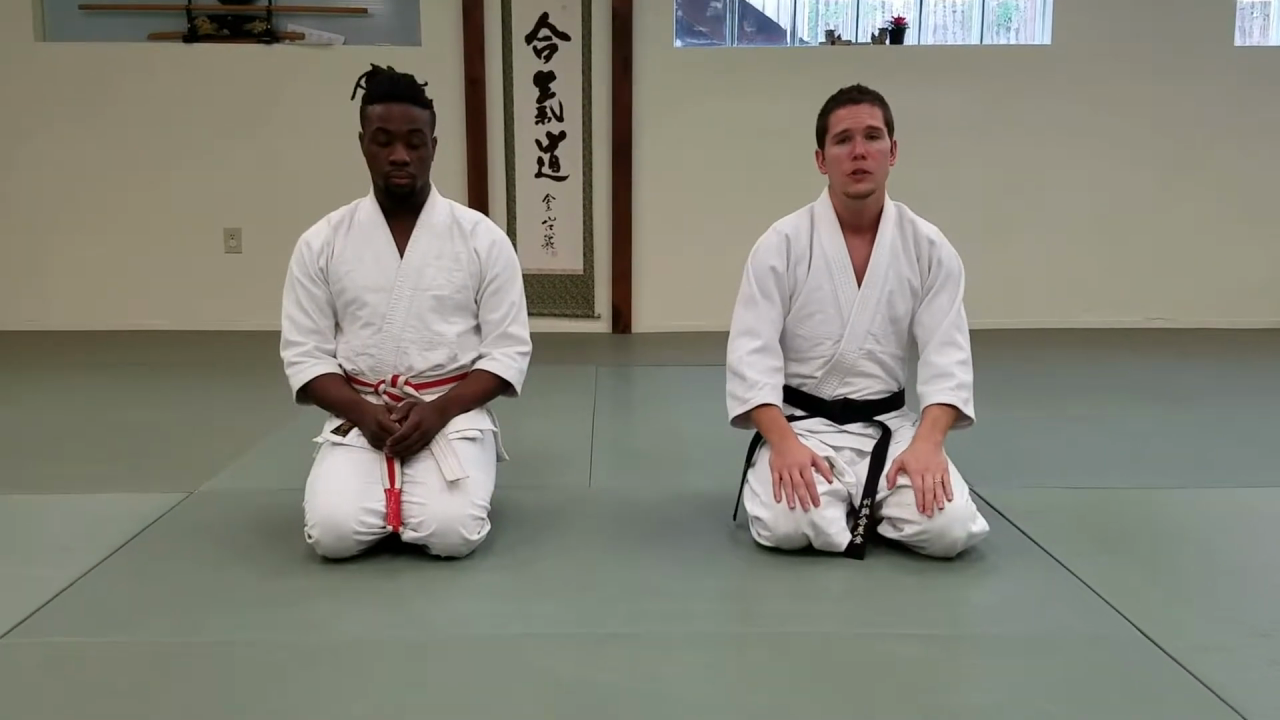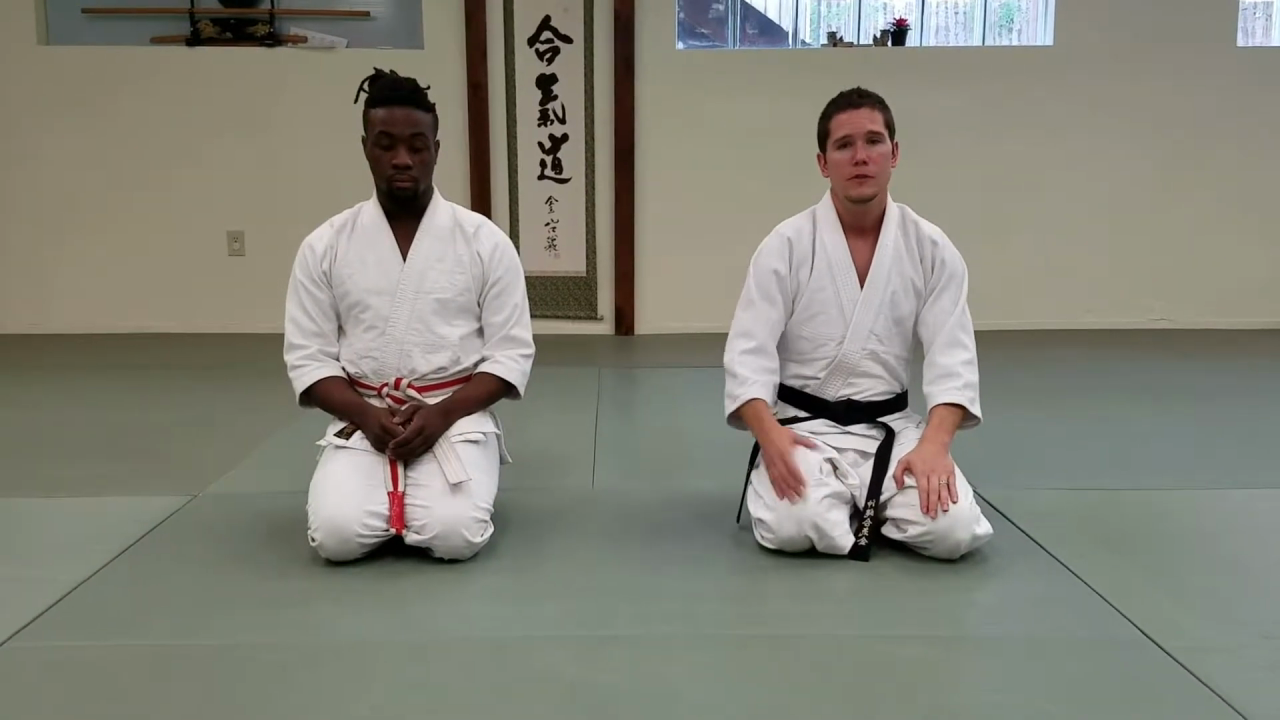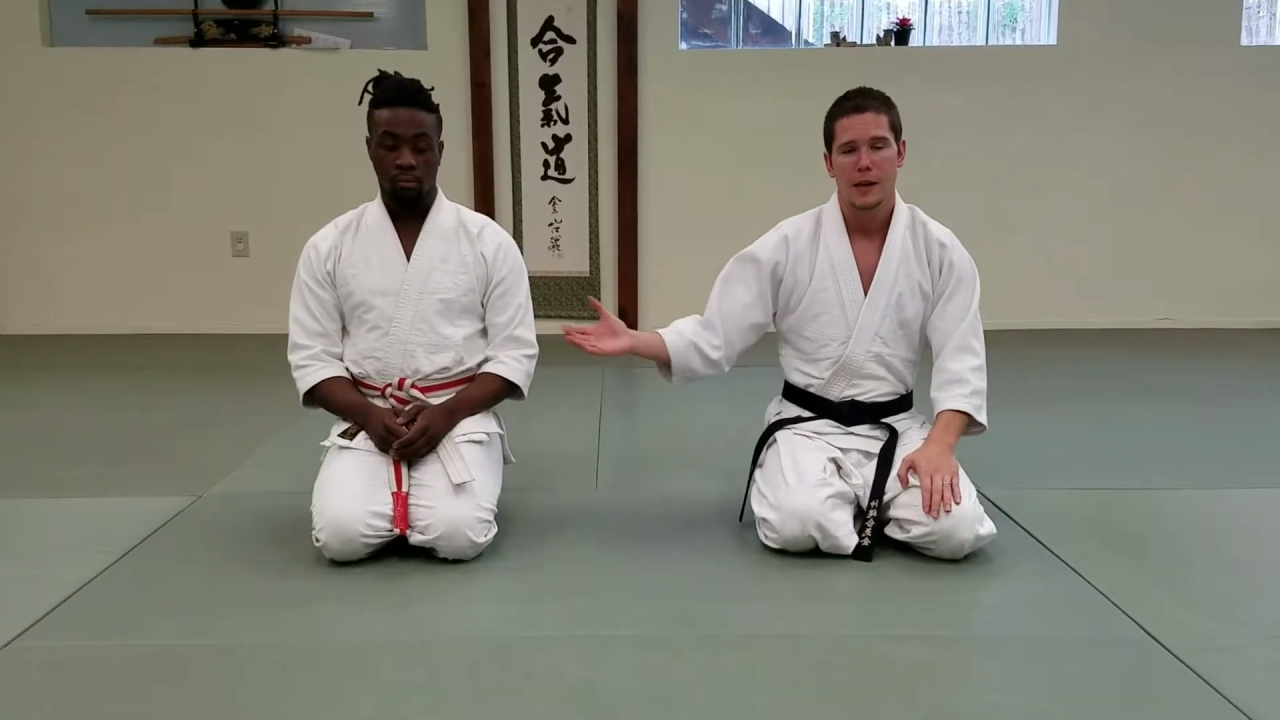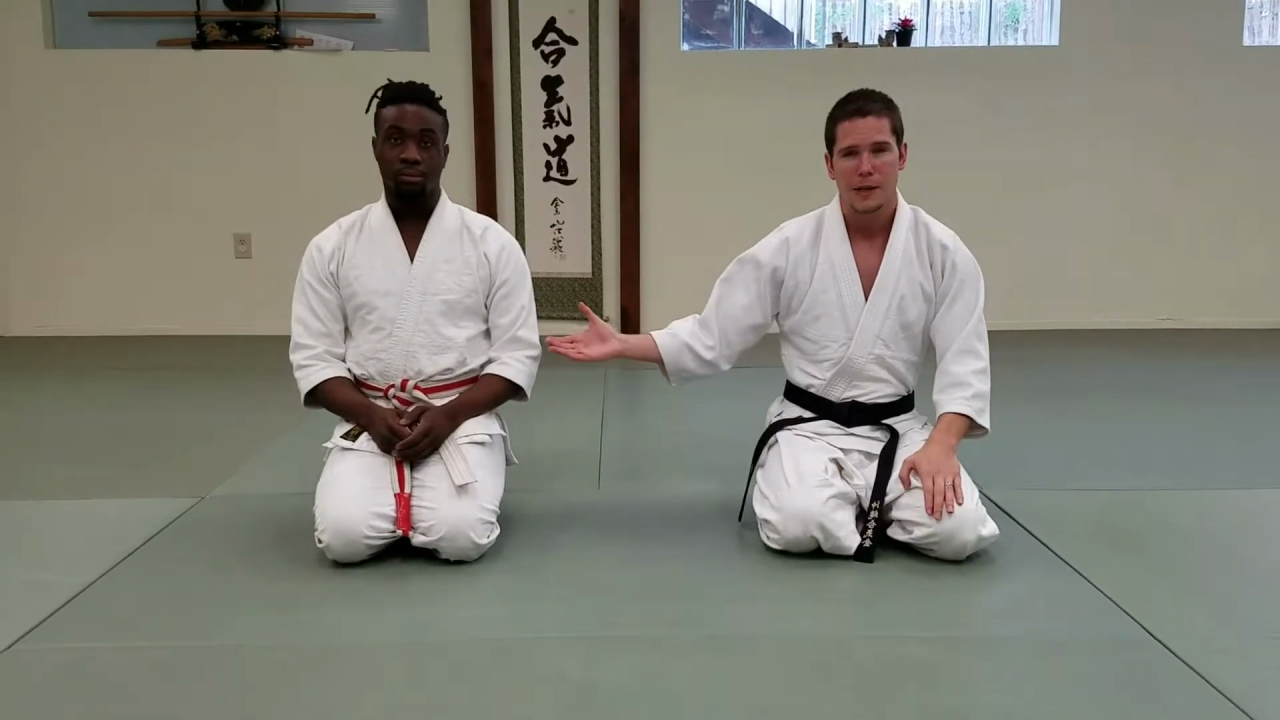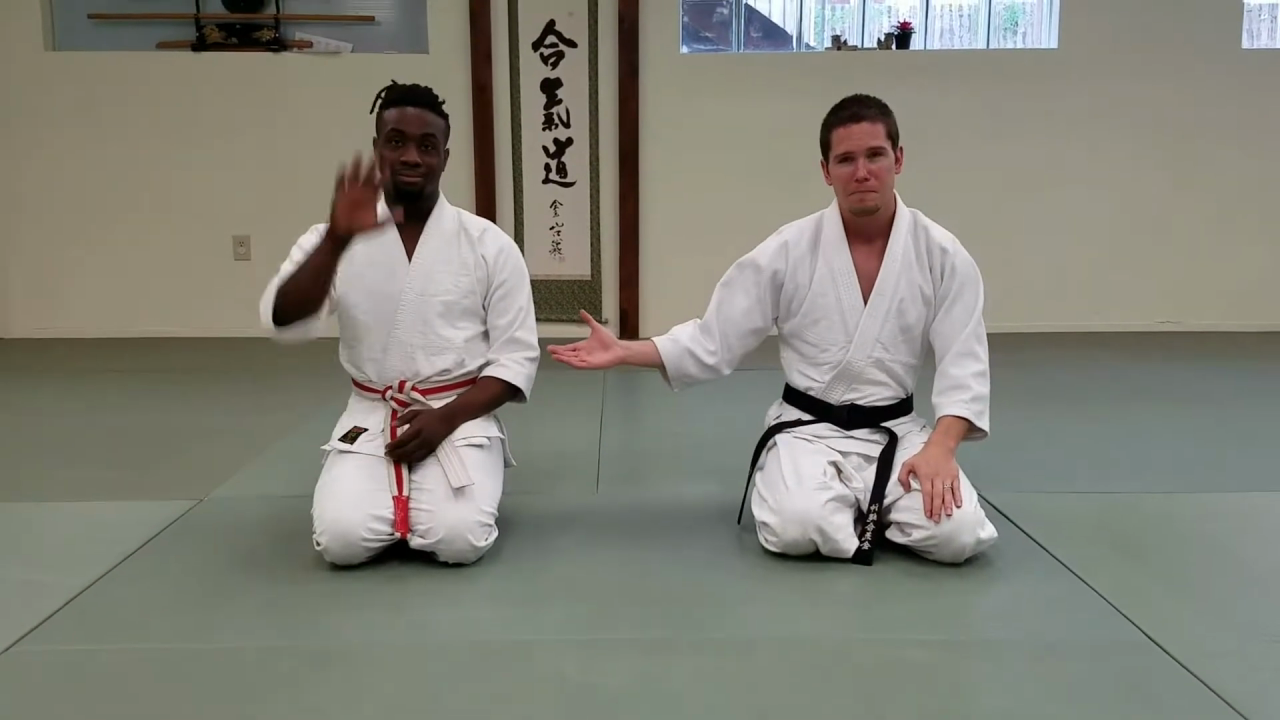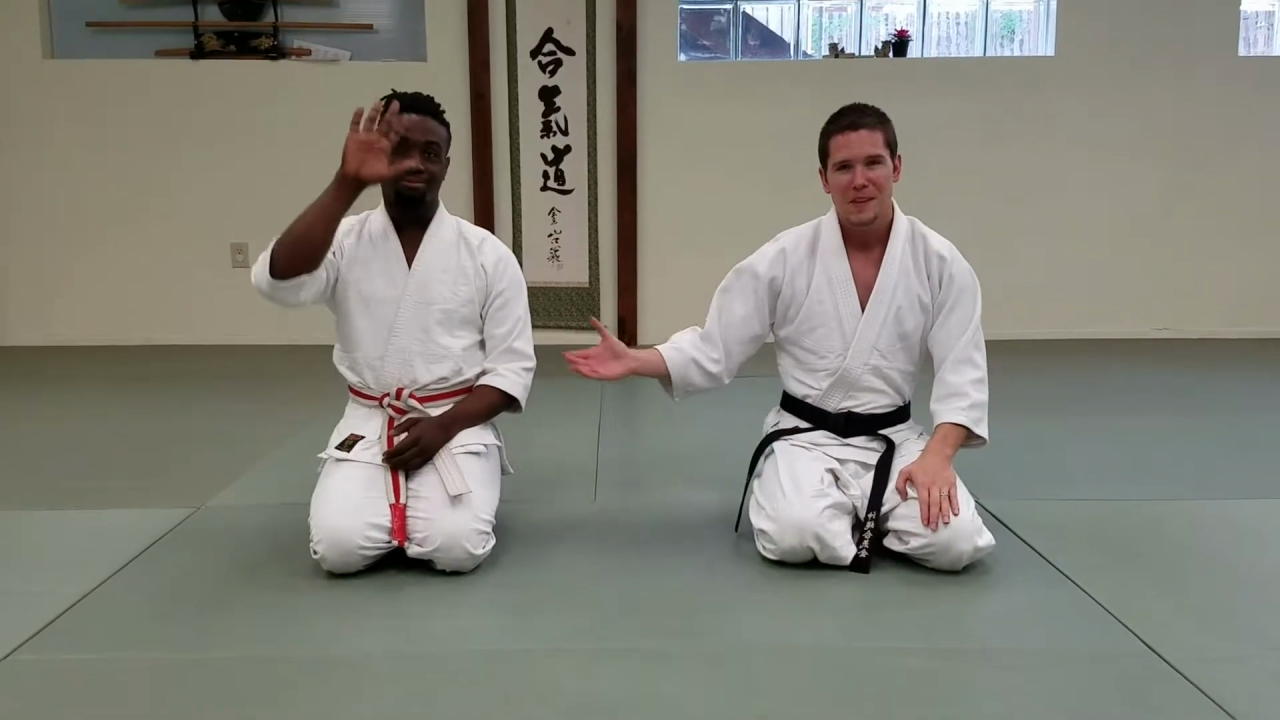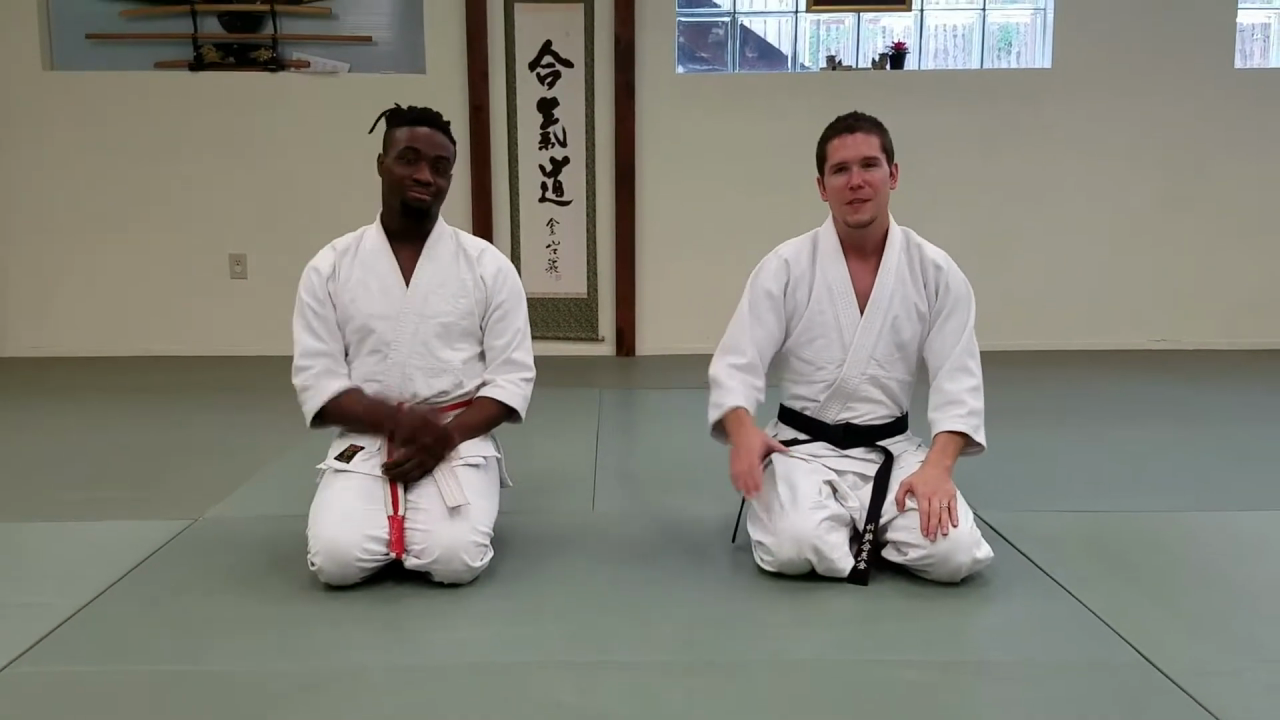
dt=0.3s
person 1, frame 1
left shoulder: (482, 238)
right shoulder: (322, 242)
left elbow: (508, 350)
right elbow: (305, 353)
left wrist: (438, 411)
right wrist: (364, 413)
left hip: (453, 413)
right hip: (360, 416)
left knee: (450, 531)
right knee: (334, 532)
left ankle: (419, 492)
right ankle: (391, 494)
person 1, frame 2
left shoulder: (484, 241)
right shoulder: (325, 245)
left elbow: (510, 353)
right elbow: (308, 357)
left wrist: (441, 413)
right wrist: (367, 415)
left hip: (455, 415)
right hip: (363, 419)
left knee: (454, 535)
right knee: (337, 535)
left ankle: (423, 493)
right ankle: (394, 496)
person 1, frame 3
left shoulder: (488, 242)
right shoulder: (329, 246)
left elbow: (514, 353)
right elbow: (312, 357)
left wrist: (446, 414)
right wrist: (370, 415)
left hip: (458, 416)
right hip: (367, 418)
left knee: (459, 535)
right knee: (341, 536)
left ankle: (435, 491)
right ankle: (395, 494)
person 1, frame 4
left shoulder: (491, 242)
right shoulder: (332, 247)
left elbow: (518, 353)
right elbow: (311, 357)
left wrist: (448, 415)
right wrist: (369, 412)
left hip: (462, 416)
right hip: (373, 421)
left knee: (461, 536)
right knee: (344, 538)
left ankle: (436, 493)
right ankle: (400, 496)
person 1, frame 5
left shoulder: (489, 245)
right shoulder: (330, 242)
left elbow: (517, 356)
right elbow: (281, 320)
left wrist: (446, 418)
right wrist: (337, 240)
left hip: (459, 418)
right hip: (367, 418)
left knee: (458, 540)
right knee: (342, 540)
left ankle: (441, 492)
right ankle: (400, 500)
person 1, frame 6
left shoulder: (487, 255)
right shoulder: (338, 240)
left elbow: (511, 365)
right elbow: (277, 281)
left wrist: (443, 426)
right wrist: (346, 184)
left hip: (456, 425)
right hip: (367, 425)
left knee: (455, 547)
right knee: (339, 548)
left ankle: (439, 499)
right ankle: (393, 505)
person 1, frame 7
left shoulder: (487, 265)
right shoulder: (330, 267)
left elbow: (512, 376)
right elbow: (316, 385)
left wrist: (445, 438)
right wrist: (394, 420)
left hip: (457, 439)
right hip: (368, 439)
left knee: (454, 560)
right knee: (337, 561)
left ankle: (427, 516)
right ankle: (398, 518)
person 2, frame 1
left shoulder: (928, 247)
right shoulder: (782, 243)
left elbow: (947, 356)
right elbow: (752, 354)
left wrist: (927, 443)
right wrist: (783, 442)
left hip: (889, 425)
right hip: (801, 424)
left knee: (949, 528)
right knee: (788, 524)
left ankle: (860, 502)
right ankle: (836, 497)
person 2, frame 2
left shoulder: (930, 247)
right shoulder: (785, 245)
left elbow: (953, 356)
right elbow: (750, 352)
left wrist: (934, 443)
right wrist: (768, 434)
left hip: (891, 426)
right hip: (806, 426)
left knee: (953, 529)
right knee: (791, 527)
left ankle: (870, 503)
person 2, frame 3
left shoulder: (940, 250)
right shoulder: (785, 245)
left elbow: (961, 359)
right elbow: (711, 335)
left wrist: (939, 446)
right wrist: (630, 340)
left hip: (897, 427)
right hip: (806, 424)
left knee: (956, 533)
right knee: (797, 524)
left ankle: (870, 501)
right ankle: (843, 500)
person 2, frame 4
left shoulder: (943, 252)
right shoulder: (788, 247)
left elbow: (965, 361)
right elbow: (711, 336)
left wrist: (941, 446)
right wrist: (619, 344)
left hip: (898, 429)
right hip: (810, 426)
left knee: (959, 531)
right knee: (799, 526)
left ankle: (869, 503)
right ankle: (857, 503)
person 2, frame 5
left shoulder: (941, 255)
right shoulder: (787, 250)
left elbow: (964, 364)
right elbow: (712, 340)
left wrist: (940, 449)
right wrist: (622, 351)
left hip: (897, 431)
right hip: (809, 429)
left knee: (958, 534)
right knee: (797, 527)
left ankle: (864, 507)
right ankle: (847, 504)
person 2, frame 6
left shoulder: (942, 263)
right shoulder: (784, 258)
left elbow: (963, 371)
right elbow: (713, 346)
left wrist: (938, 457)
right wrist: (634, 361)
left hip: (894, 438)
right hip: (804, 436)
left knee: (955, 544)
right knee: (791, 536)
left ankle: (860, 518)
right ankle: (845, 515)
person 2, frame 7
left shoulder: (935, 272)
right shoulder: (784, 267)
left elbow: (959, 380)
right elbow: (738, 364)
left wrist: (937, 467)
right wrist: (743, 430)
left hip: (890, 450)
right hip: (804, 448)
left knee: (952, 554)
right knee: (789, 547)
left ankle: (866, 528)
right ankle: (849, 528)
